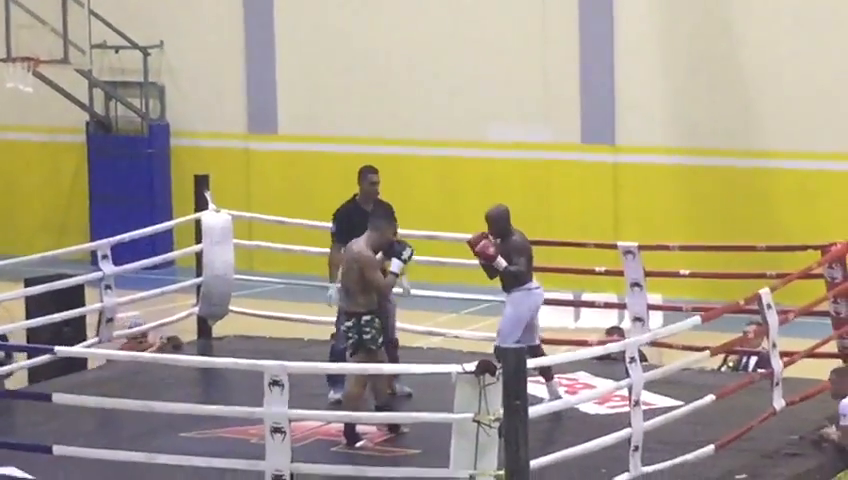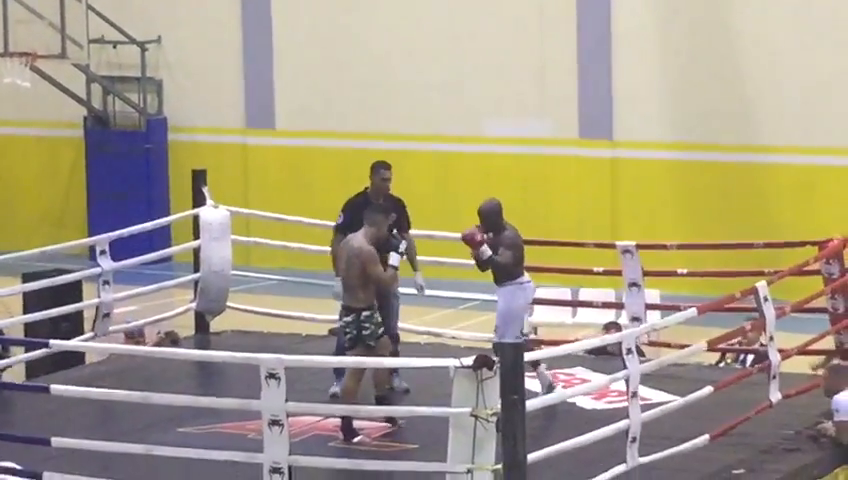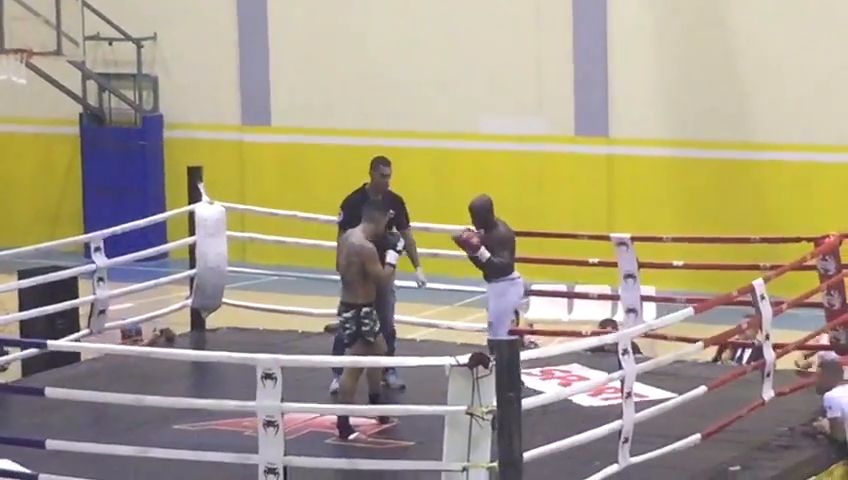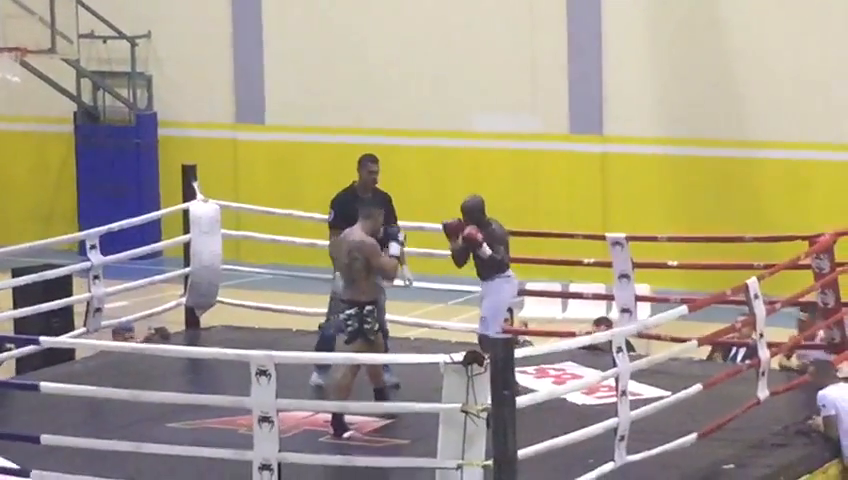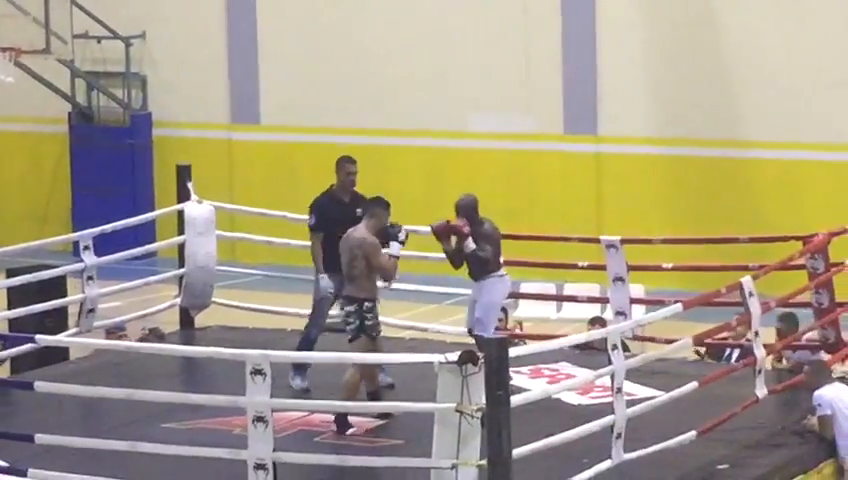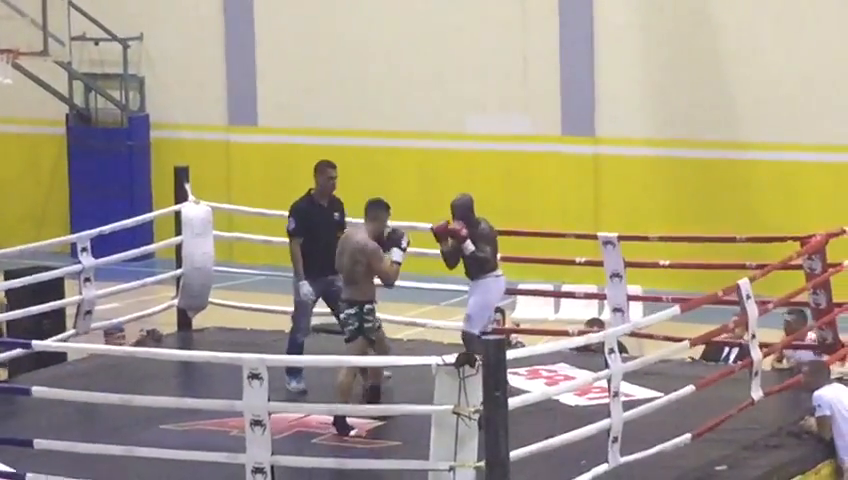
dt=0.2s
person 1, frame 1
left shoulder: (356, 245)
right shoulder: (365, 255)
right elbow: (384, 290)
left wrist: (387, 258)
right wrist: (398, 262)
left hip: (367, 317)
right hip: (359, 320)
right knee: (360, 377)
right ankle: (350, 432)
person 1, frame 2
left shoulder: (351, 241)
right shoulder: (365, 250)
right elbow: (386, 283)
left wrist: (384, 253)
right wrist: (395, 255)
left hip: (366, 311)
right hip: (358, 315)
left knee: (385, 354)
right knee: (355, 371)
left ankle: (383, 408)
right ankle: (347, 428)
person 1, frame 3
left shoulder: (349, 237)
right shoulder: (364, 247)
right elbow: (383, 281)
left wrist: (383, 252)
right wrist: (393, 253)
left hip: (362, 308)
right hip: (357, 311)
left knee: (379, 352)
right knee: (354, 368)
left ankle: (376, 406)
right ankle: (343, 424)
person 1, frame 4
left shoulder: (344, 237)
right shoulder: (366, 243)
right elbow: (390, 274)
right wrist: (395, 245)
left hip: (355, 304)
right hip: (359, 309)
left knee: (377, 351)
right knee: (352, 366)
left ankle: (382, 402)
right ankle: (338, 421)
person 1, frame 5
left shoulder: (350, 235)
right shoulder: (368, 240)
right elbow: (388, 274)
left wrist: (385, 243)
right wrist: (396, 245)
left hip: (355, 302)
right hip: (360, 306)
right knee: (360, 363)
left ankle: (375, 404)
right ankle: (341, 418)
person 1, frame 6
left shoulder: (348, 236)
right shoulder: (369, 246)
left elbow: (338, 265)
right elbow: (389, 280)
right wrist: (398, 251)
left hip: (353, 304)
right hip: (358, 308)
left knee: (382, 348)
right knee: (352, 365)
left ankle: (373, 399)
right ankle: (340, 420)
person 2, frame 1
left shoulder: (385, 209)
right shoulder: (345, 213)
right elbow: (336, 250)
right wrist: (333, 284)
left knee: (389, 334)
right knee: (343, 336)
left ankle: (392, 380)
right ankle: (336, 386)
person 2, frame 2
left shoulder: (396, 205)
right shoulder: (354, 205)
left elbow: (406, 239)
right elbow: (337, 241)
left wrist: (417, 272)
right wrist: (338, 278)
left knee: (391, 329)
left ankle: (392, 374)
right ankle: (339, 379)
person 2, frame 3
left shoulder: (395, 201)
right shoulder: (353, 201)
left elbow: (406, 235)
right elbow: (343, 239)
left wrist: (417, 268)
left knee: (387, 325)
left ankle: (388, 371)
right ankle: (338, 374)
person 2, frame 4
left shoulder: (383, 199)
right shoulder: (342, 200)
right elbow: (334, 238)
right wrist: (338, 273)
left knee: (379, 324)
right knee: (333, 322)
left ankle: (383, 370)
right ankle: (320, 370)
person 2, frame 5
left shoulder: (361, 202)
right shoulder: (322, 203)
right elbow: (316, 242)
right wrist: (321, 275)
right hip: (330, 274)
right knee: (316, 325)
right ankle: (298, 372)
person 2, frame 6
left shoulder: (336, 205)
right shoulder: (301, 208)
right elbow: (295, 246)
right wrist: (302, 281)
left hip: (333, 276)
right hip: (308, 279)
right knee: (301, 329)
right ankle: (293, 376)
person 3, frame 1
left shoulder: (516, 242)
right shoulder: (503, 241)
left elbow: (520, 273)
right elbow: (492, 274)
left wrist: (497, 260)
right wrist: (483, 257)
left hip: (523, 296)
right hip: (526, 295)
left knee: (502, 349)
right knee: (532, 346)
right ankle: (554, 394)
person 3, frame 2
left shoulder: (508, 237)
right shoulder: (496, 234)
left elbow: (503, 266)
right elbow: (484, 266)
left wrist: (482, 248)
right wrist: (476, 247)
left hip: (514, 290)
right hip: (516, 288)
left knee: (502, 344)
right knee: (514, 339)
right ankle: (545, 381)
person 3, frame 3
left shoulder: (501, 234)
right shoulder: (486, 233)
left elbow: (503, 266)
right elbow: (483, 265)
left wrist: (479, 251)
right wrist: (471, 251)
left hip: (505, 287)
right hip: (499, 285)
right knee: (498, 335)
person 3, frame 4
left shoulder: (495, 231)
right shoulder: (473, 229)
left elbow: (502, 263)
right elbow: (459, 262)
left wrist: (481, 246)
right wrist: (453, 239)
left hip: (500, 284)
right hip: (490, 283)
left knee: (485, 336)
right knee: (490, 333)
person 3, frame 5
left shoulder: (487, 230)
right shoulder: (466, 228)
left elbow: (487, 261)
right elbow: (457, 263)
left wrist: (466, 241)
right wrist: (445, 241)
left hip: (493, 283)
right hip: (482, 283)
left knee: (481, 335)
right knee: (473, 330)
person 3, frame 6
left shoulder: (483, 230)
right shoulder: (463, 230)
left elbow: (486, 262)
right elbow: (451, 263)
left wrist: (465, 243)
right wrist: (443, 242)
left hip: (489, 283)
right hip: (479, 282)
left knee: (469, 334)
right knee: (478, 332)
